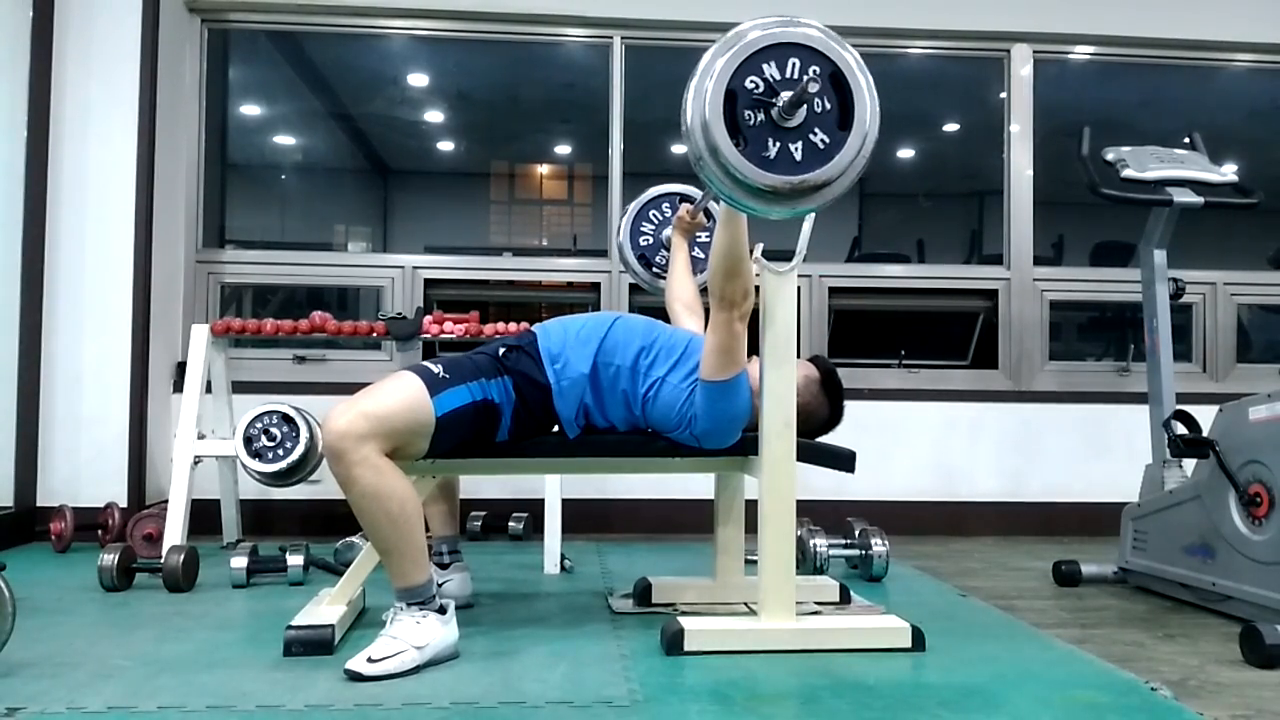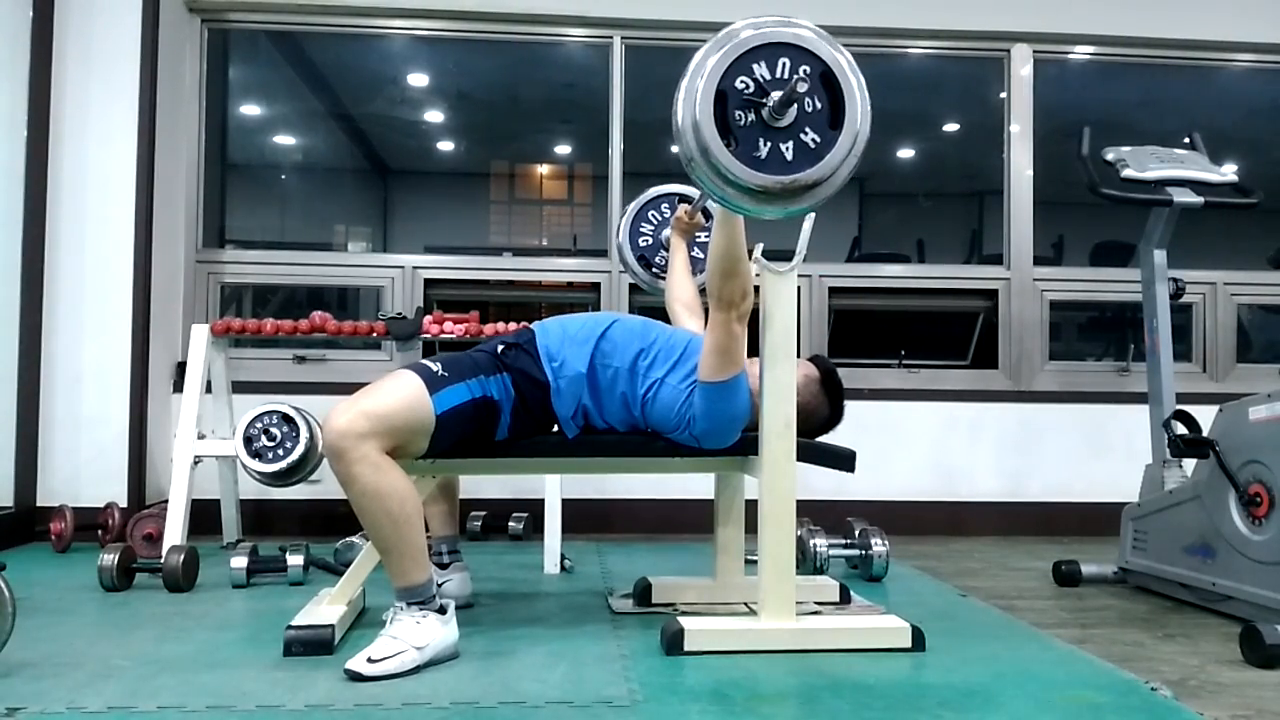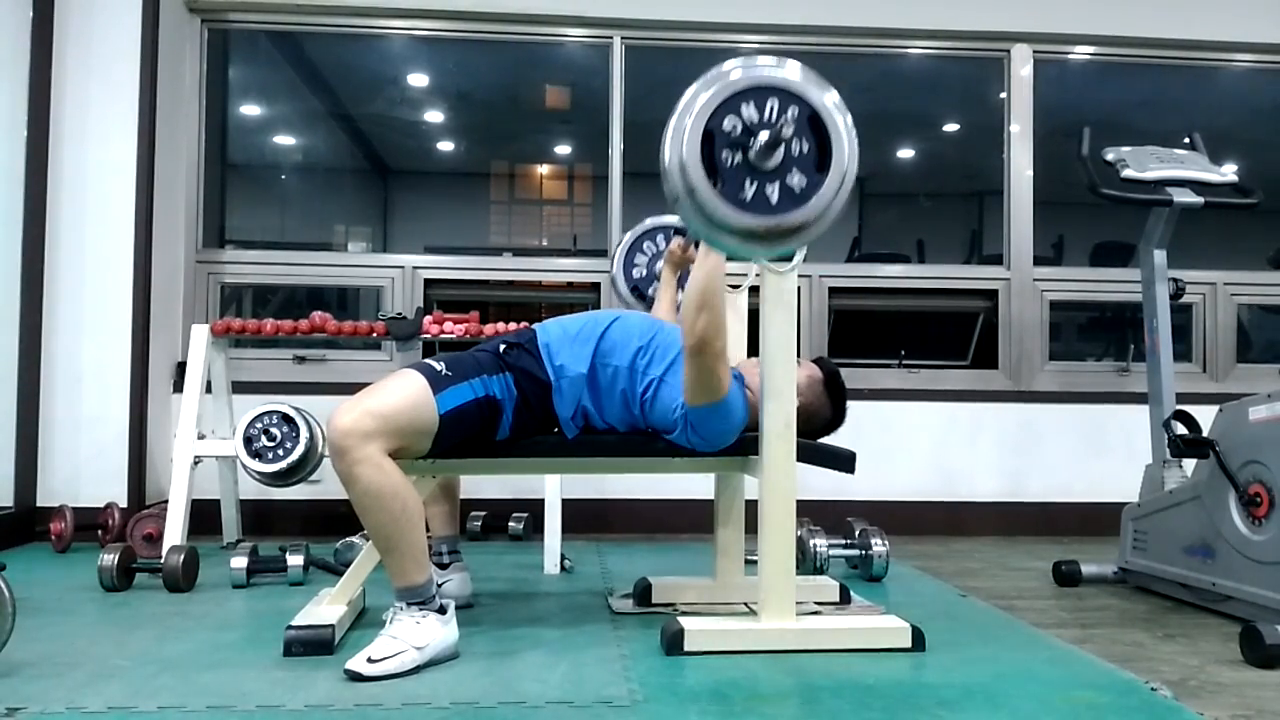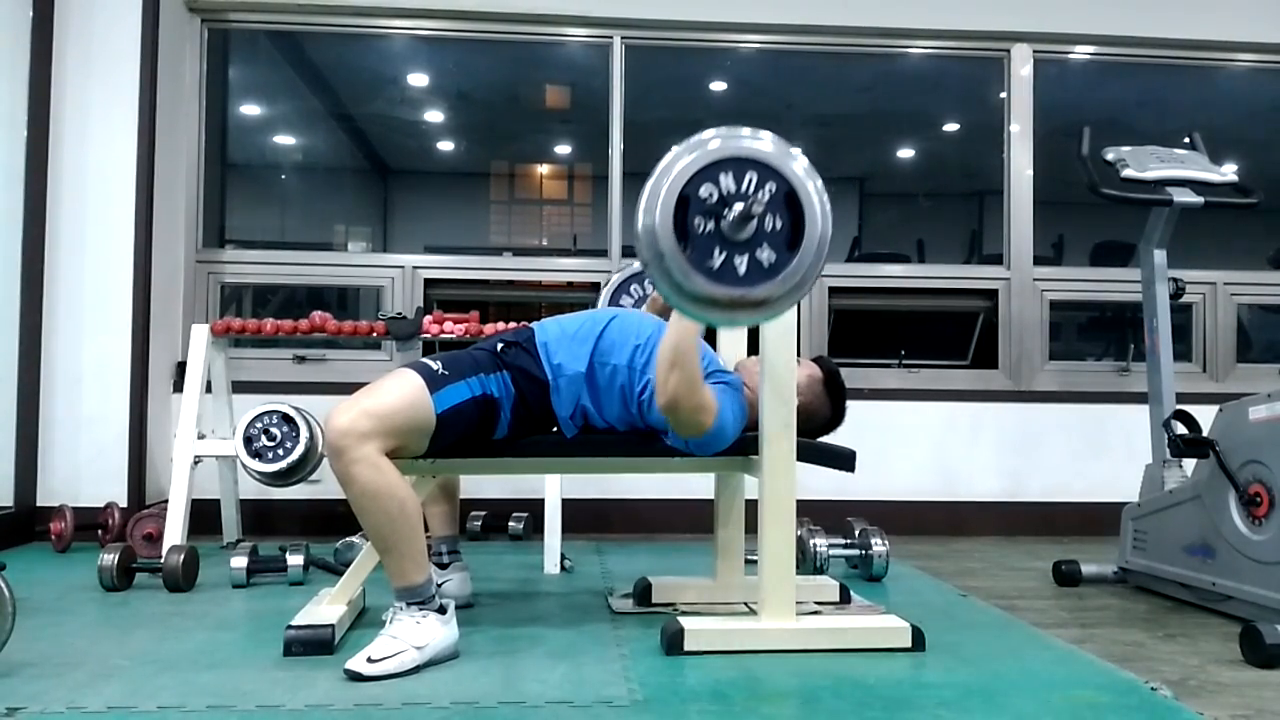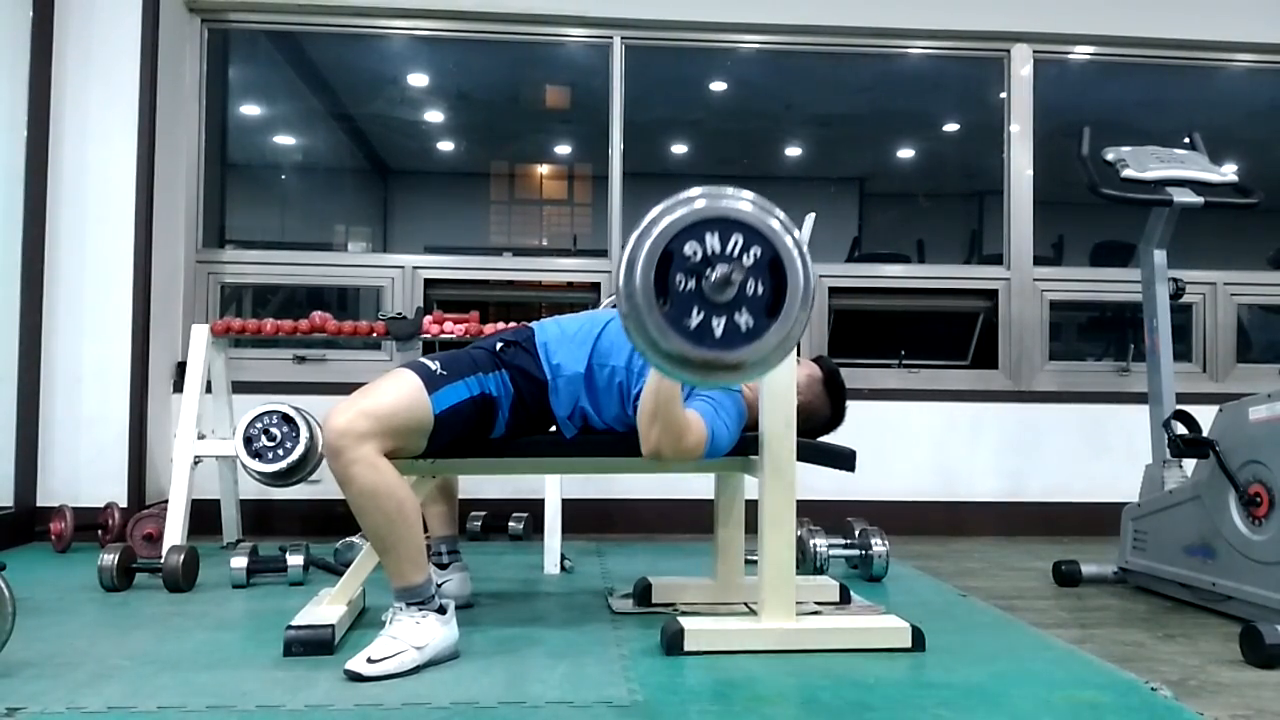
dt=0.3s
person 1, frame 1
left shoulder: (721, 412)
right shoulder: (719, 371)
left elbow: (732, 305)
right elbow: (687, 308)
right wrist: (680, 239)
left knee: (350, 432)
left ankle: (424, 614)
right ankle: (444, 567)
person 1, frame 2
left shoulder: (721, 412)
right shoulder: (719, 375)
left elbow: (731, 305)
right elbow: (688, 311)
right wrist: (678, 239)
left knee: (350, 432)
left ankle: (423, 614)
right ankle: (443, 567)
person 1, frame 3
left shoulder: (723, 412)
right shoulder: (732, 383)
left elbow: (700, 337)
right elbow: (662, 340)
left wrist: (714, 238)
right wrist: (672, 270)
left knee: (354, 431)
left ankle: (425, 614)
right ankle: (444, 568)
person 1, frame 4
left shoulder: (725, 410)
right shoulder: (728, 387)
left elbow: (673, 396)
right wrist: (659, 310)
left knee: (351, 432)
left ankle: (423, 614)
right ankle: (445, 568)
person 1, frame 5
left shoulder: (724, 409)
right shoulder: (725, 381)
left elbow: (658, 438)
left knee: (349, 431)
left ankle: (421, 614)
right ankle: (444, 567)
